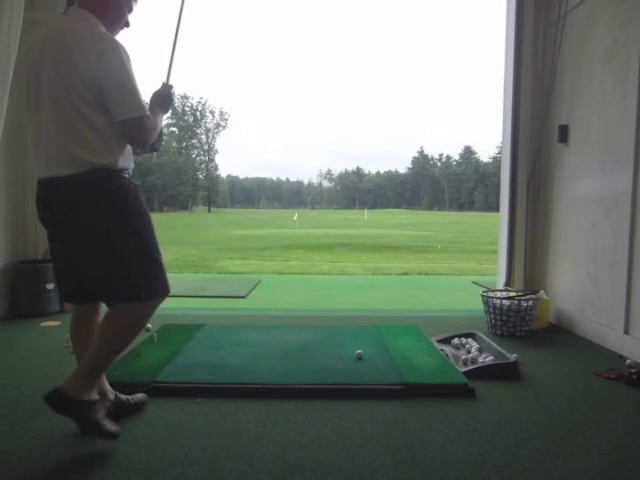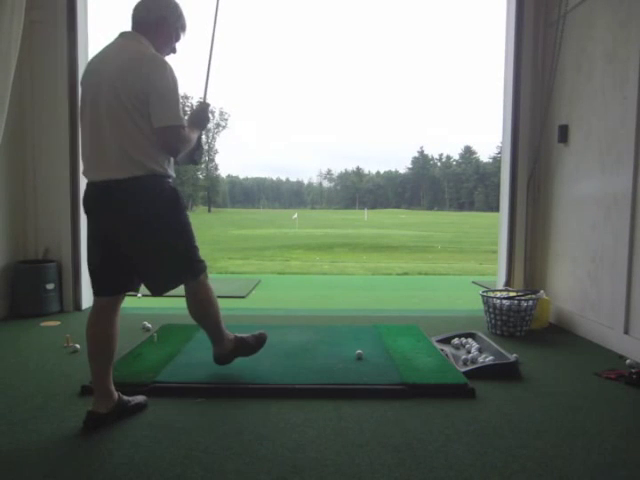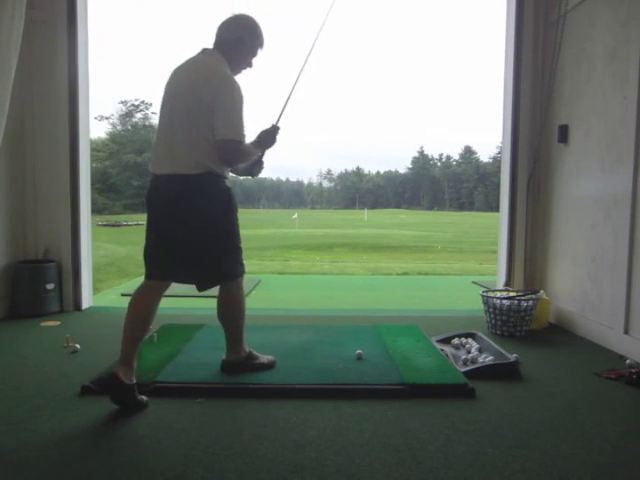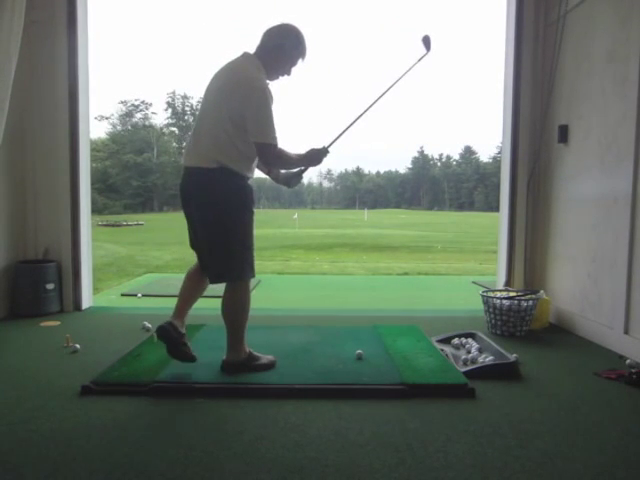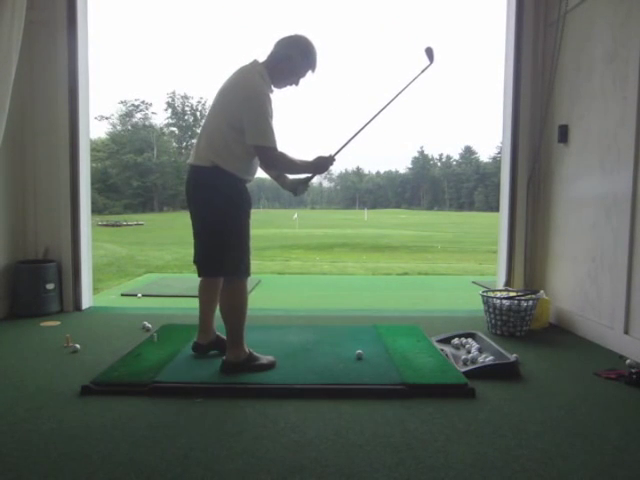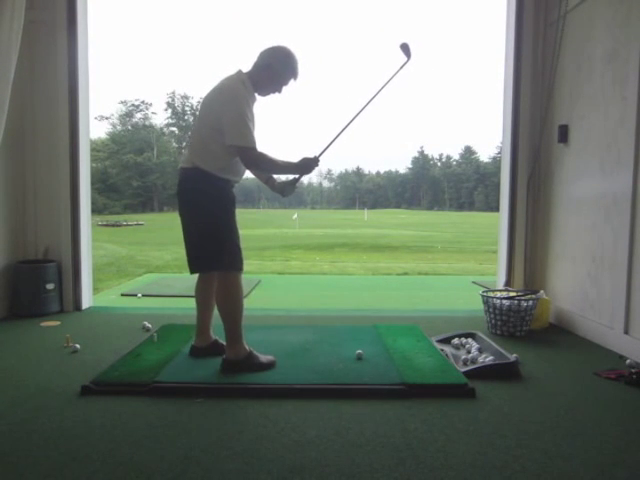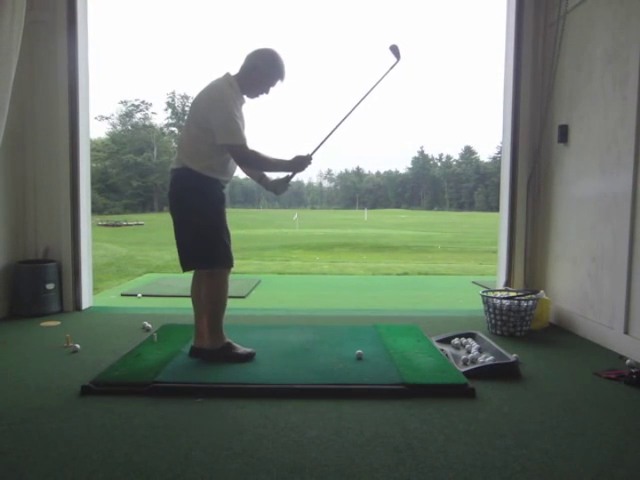
dt=0.4s
person 1, frame 1
left shoulder: (43, 44)
right shoulder: (104, 48)
right elbow: (140, 136)
left wrist: (131, 126)
right wrist: (159, 109)
left hip: (54, 188)
right hip: (98, 187)
left knee: (87, 299)
right knee: (146, 292)
left ankle: (99, 396)
right ankle: (77, 388)
person 1, frame 2
left shoulder: (96, 63)
right shoulder: (155, 67)
right elbow: (173, 142)
left wrist: (182, 133)
right wrist: (195, 127)
left hip: (101, 191)
right hip: (145, 191)
left knee: (107, 297)
right knee: (193, 275)
left ankle: (103, 399)
right ankle: (224, 344)
person 1, frame 3
left shoulder: (182, 71)
right shoulder: (224, 83)
right elbow: (230, 152)
left wrist: (238, 164)
right wrist: (259, 146)
left hip: (164, 185)
right hip: (202, 189)
left knee: (155, 279)
right knee: (230, 276)
left ankle: (124, 371)
right ankle: (236, 354)
person 1, frame 4
left shoulder: (232, 70)
right shoulder: (255, 86)
right elbow: (268, 153)
left wrist: (278, 175)
right wrist: (305, 159)
left hip: (196, 178)
right hip: (222, 184)
left knee: (207, 262)
right knee: (236, 274)
left ankle: (175, 324)
right ankle: (236, 353)
person 1, frame 5
left shoulder: (248, 79)
right shoulder: (256, 90)
left elbow: (257, 152)
right elbow: (268, 156)
left wrist: (286, 182)
right wrist: (311, 167)
left hip: (207, 180)
right hip: (220, 184)
left knee: (214, 266)
right knee: (234, 272)
left ankle: (206, 335)
right ankle: (237, 353)
person 1, frame 6
left shoulder: (237, 91)
right shoulder: (234, 95)
left elbow: (245, 155)
right elbow: (249, 157)
left wrist: (275, 183)
right wrist: (296, 168)
left hip: (204, 185)
right hip: (205, 186)
left knee: (212, 266)
right knee: (228, 267)
left ankle: (203, 339)
right ankle: (236, 352)
person 1, frame 7
left shoulder: (228, 95)
right shoulder: (222, 96)
left elbow: (238, 155)
right elbow: (242, 155)
left wrist: (268, 182)
right wrist: (289, 165)
left hip: (198, 187)
right hip: (195, 187)
left knee: (207, 266)
right knee: (218, 265)
left ankle: (202, 339)
right ankle: (215, 342)
